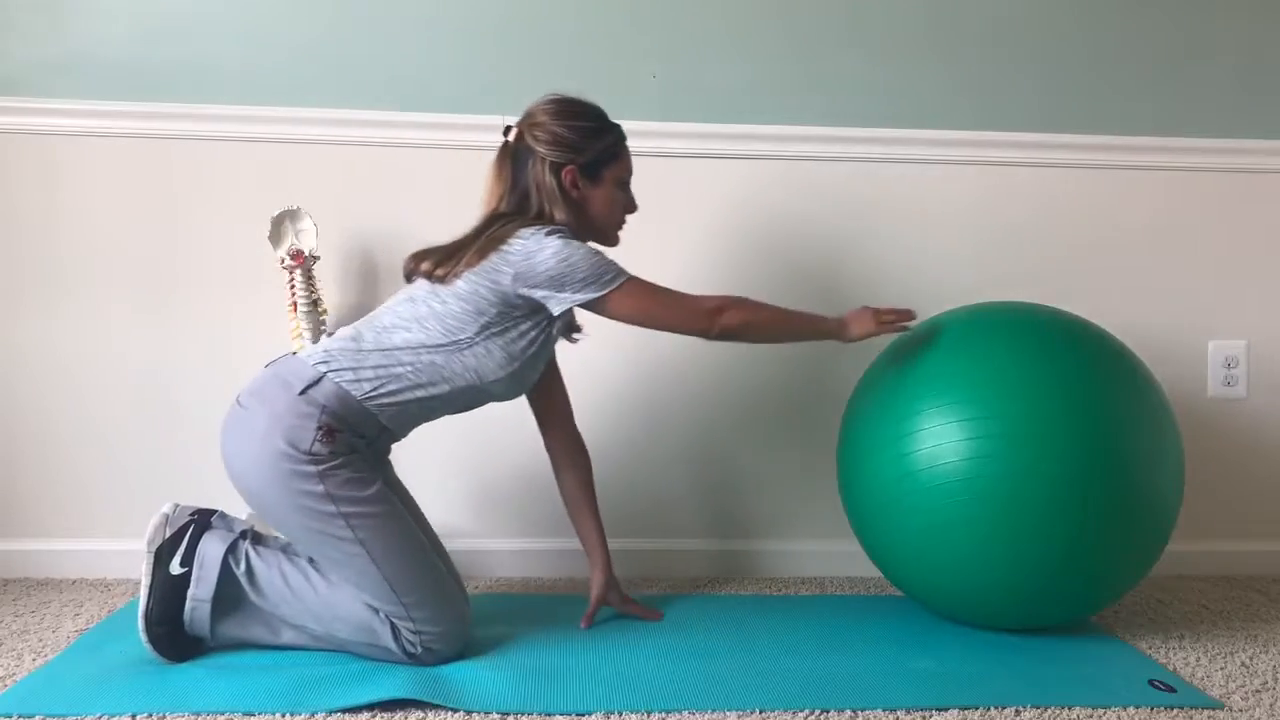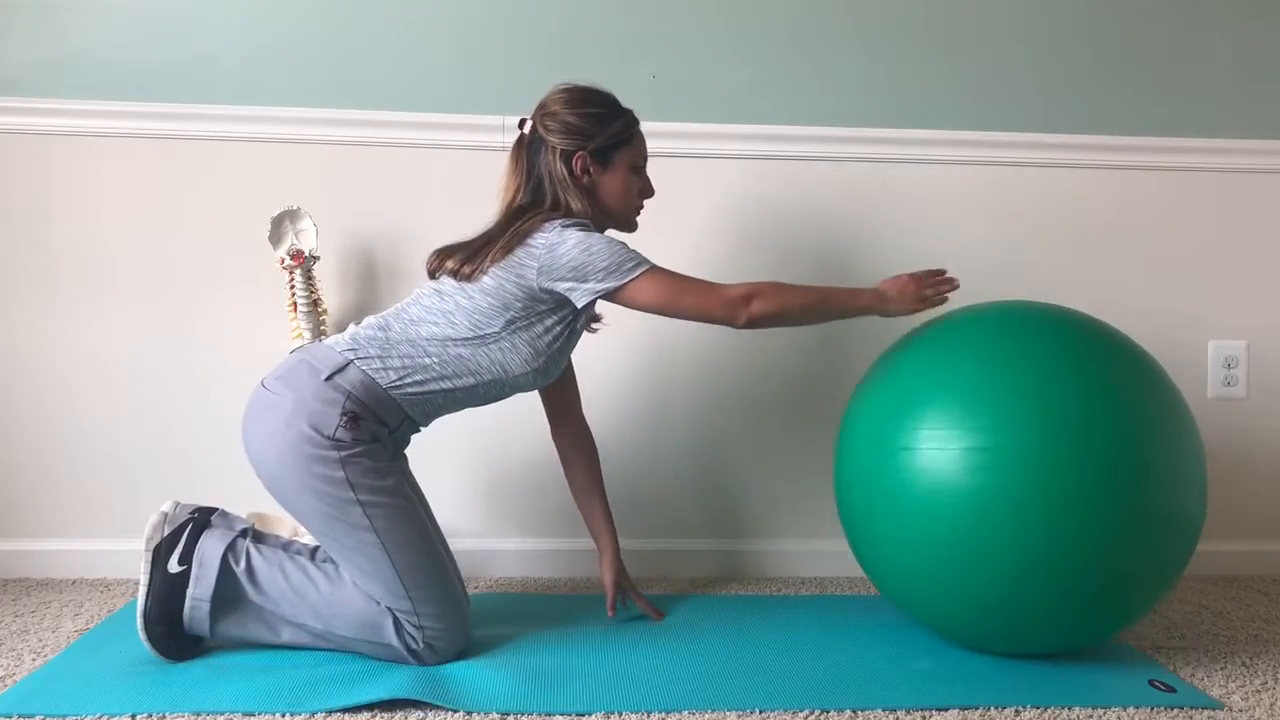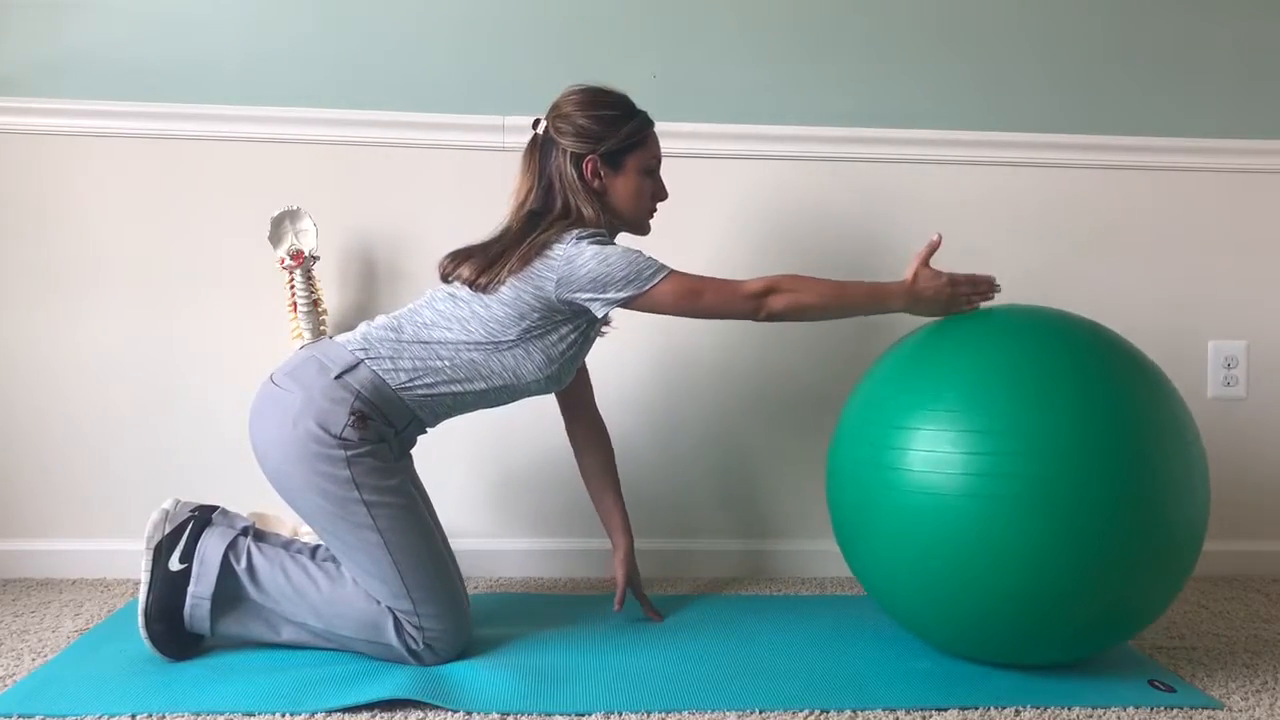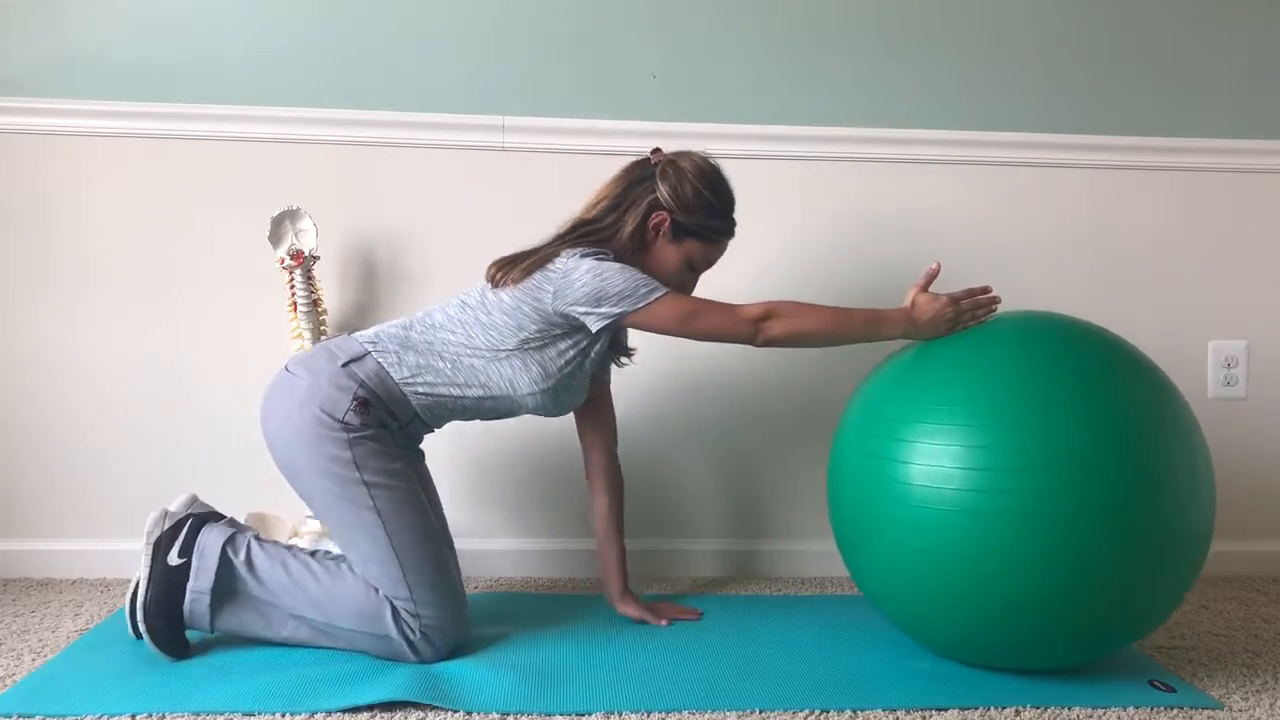
dt=1s
person 1, frame 1
left shoulder: (525, 262)
right shoulder: (544, 256)
left elbow: (562, 439)
right elbow: (713, 319)
left wrist: (602, 569)
right wrist: (840, 327)
left hip: (310, 433)
right hip: (293, 435)
left knee: (427, 599)
right knee: (434, 630)
left ankle: (218, 546)
right ankle: (207, 580)
person 1, frame 2
left shoulder: (547, 258)
right shoulder: (568, 249)
left elbow: (569, 427)
right elbow: (741, 307)
left wrist: (611, 560)
right wrist: (881, 299)
left hip: (327, 419)
right hip: (316, 420)
left knee: (418, 596)
right knee: (433, 631)
left ankle: (215, 548)
right ankle: (206, 576)
person 1, frame 3
left shoulder: (556, 259)
right shoulder: (586, 263)
left elbow: (583, 422)
right elbow: (761, 300)
left wrist: (624, 550)
right wrist: (911, 296)
left hip: (328, 409)
right hip: (324, 419)
left knee: (410, 590)
right knee: (435, 631)
left ankle: (215, 544)
right ankle: (205, 574)
person 1, frame 4
left shoulder: (592, 307)
right shoulder: (592, 277)
left elbow: (601, 457)
right elbow: (760, 325)
left wrist: (622, 590)
right wrist: (909, 321)
left hip: (364, 415)
right hip: (329, 405)
left knee: (413, 597)
right knee: (431, 628)
left ankle: (210, 549)
right ankle: (201, 564)
